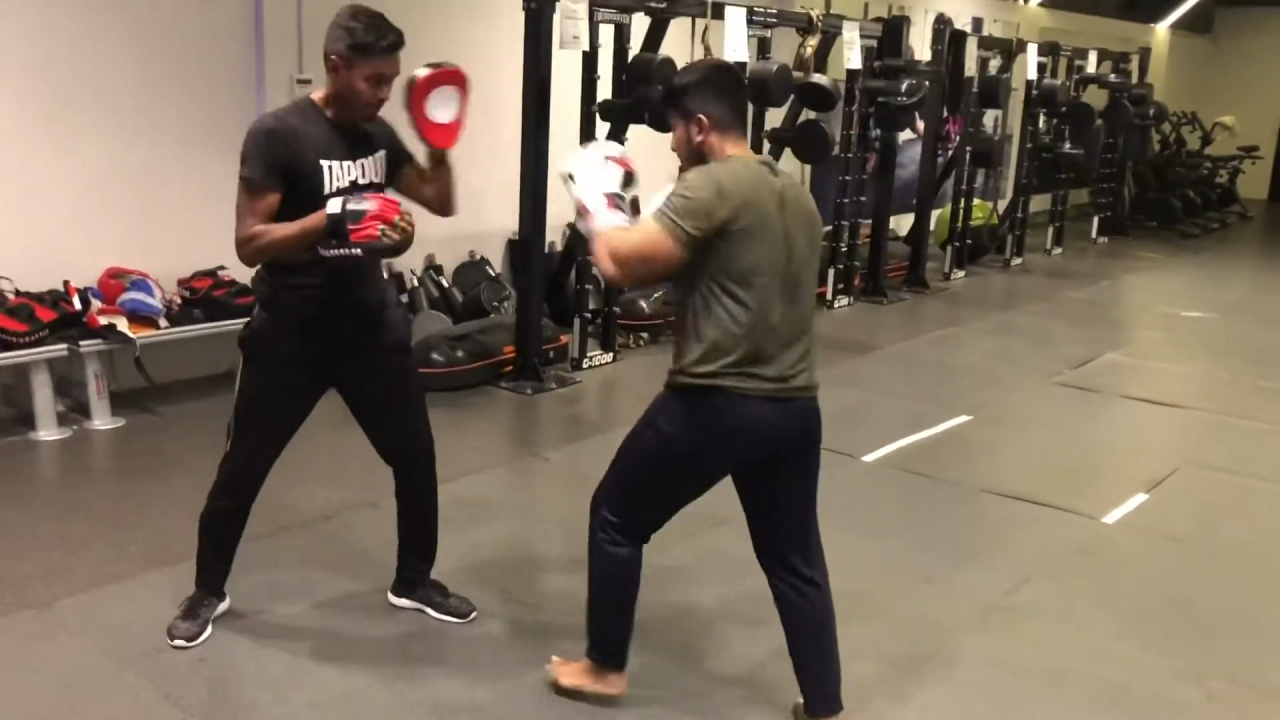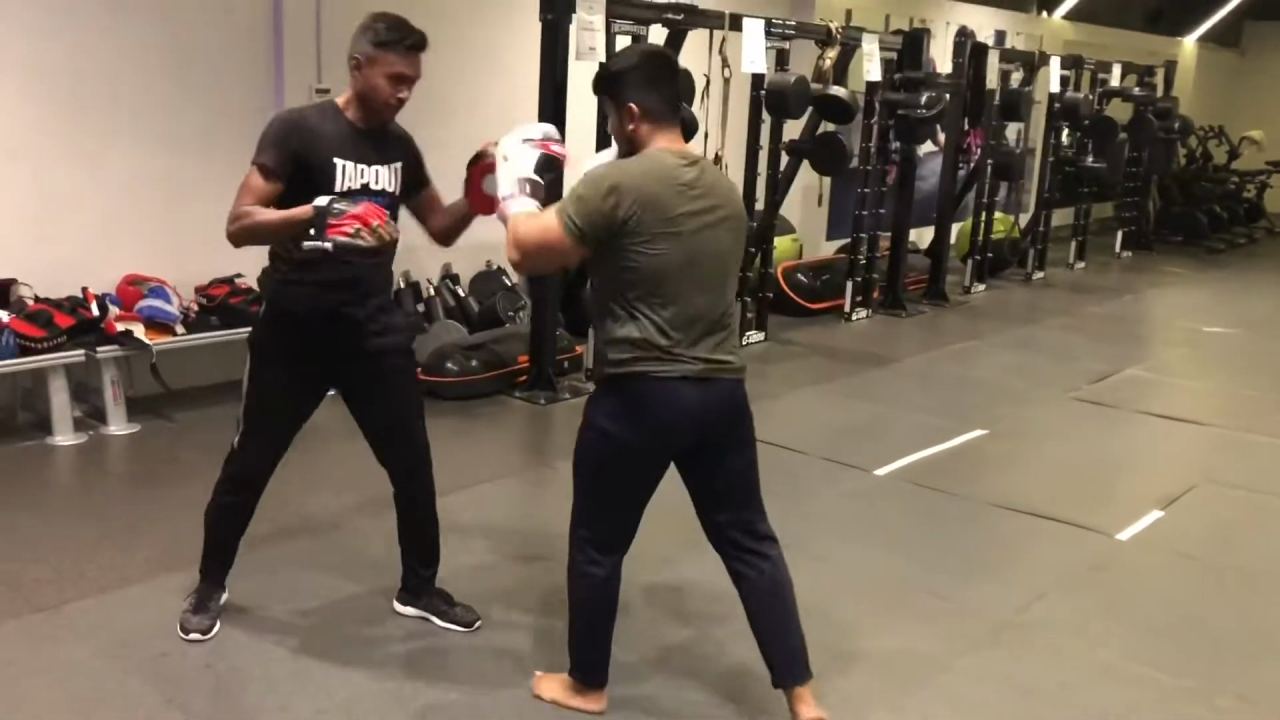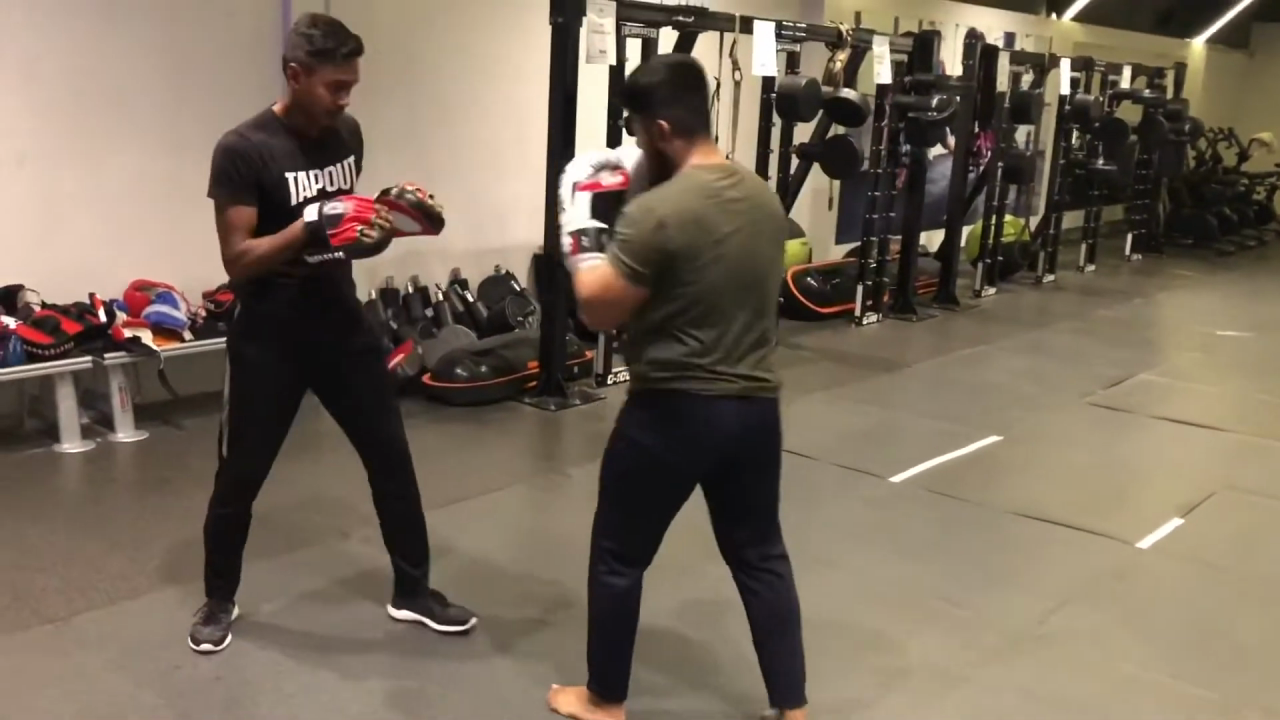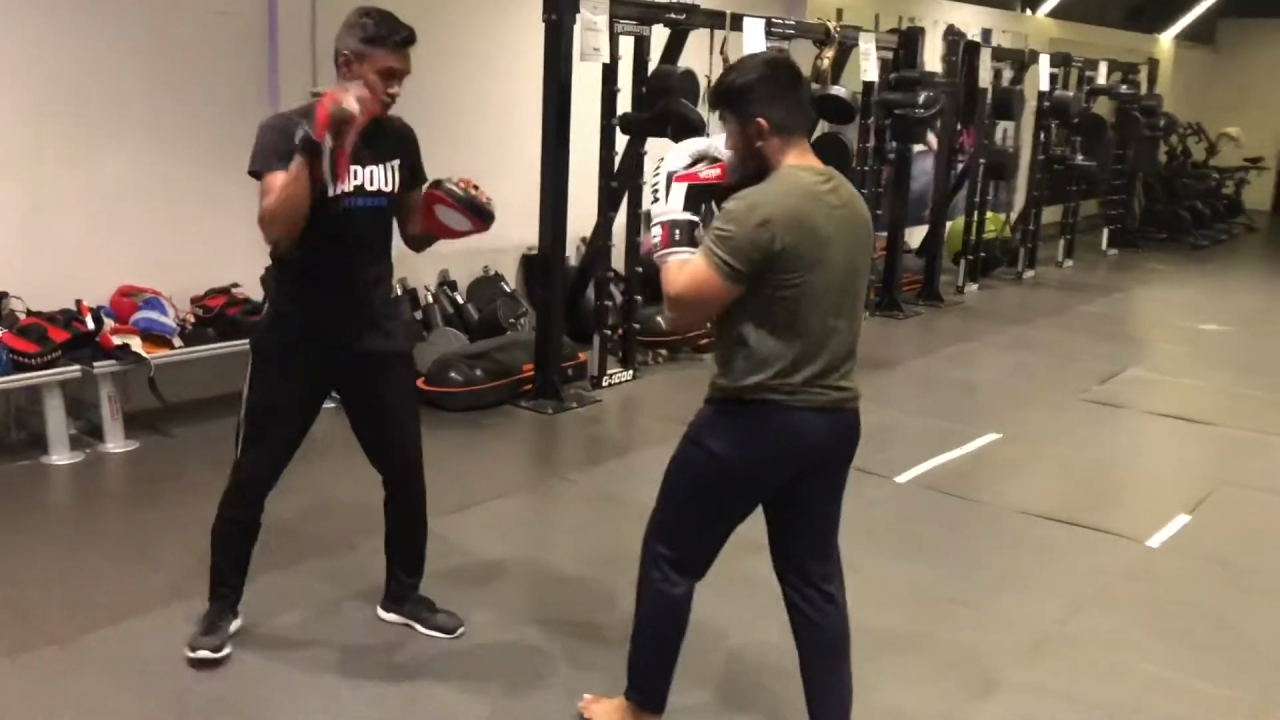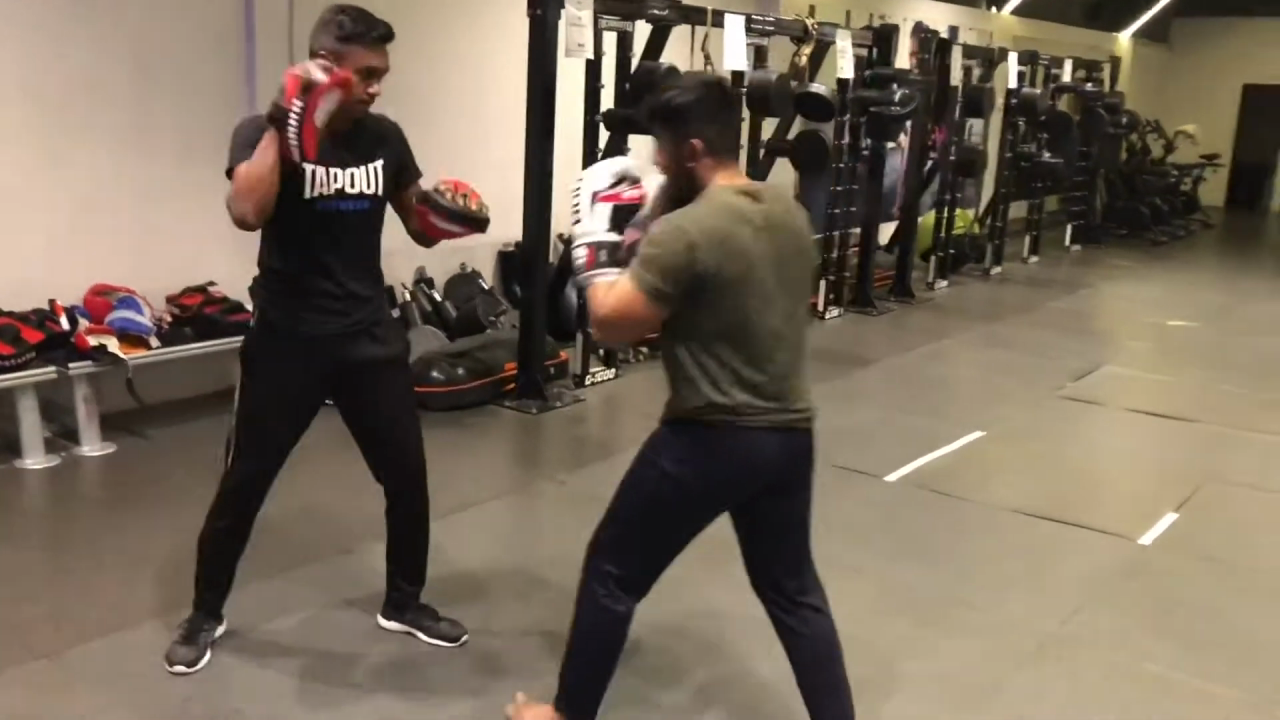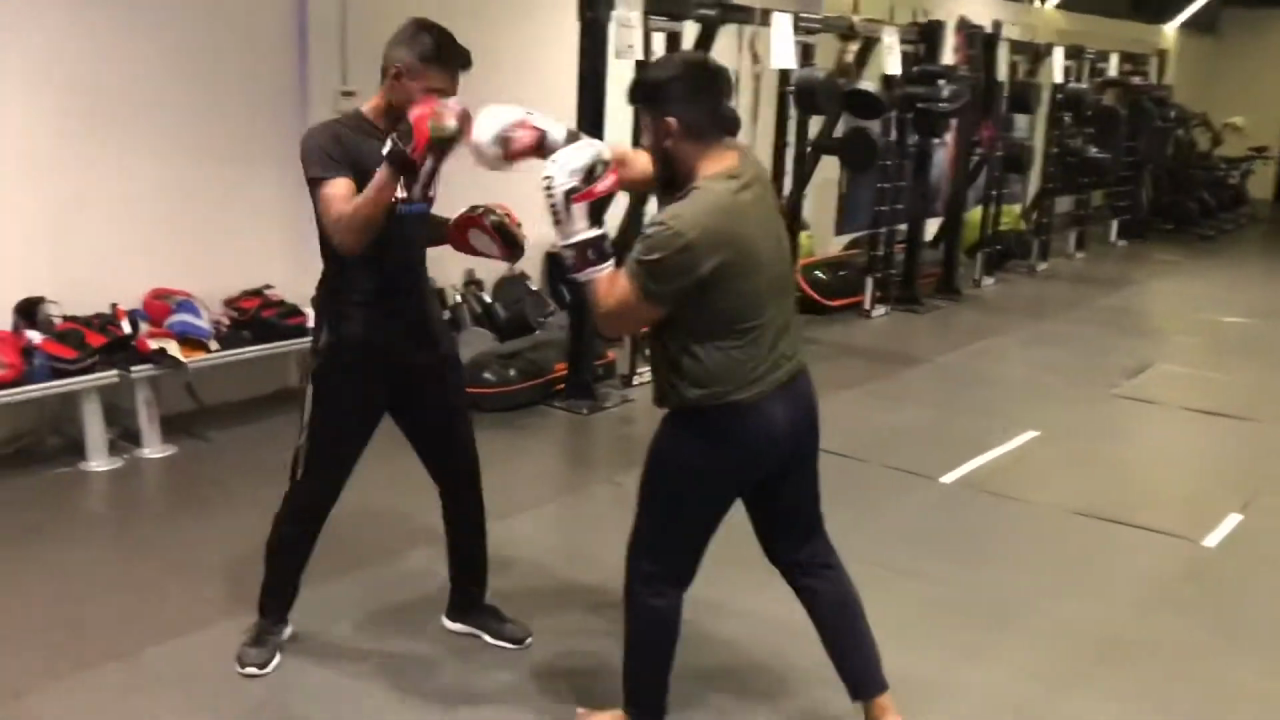
dt=0.3s
person 1, frame 1
left shoulder: (713, 188)
right shoulder: (794, 195)
left elbow: (622, 262)
left wrist: (593, 194)
right wrist: (663, 220)
left hip: (712, 405)
right hip: (793, 407)
left knee: (614, 519)
right knee: (795, 559)
left ankle: (603, 667)
person 1, frame 2
left shoulder: (618, 183)
right shoulder: (722, 186)
left elbow: (528, 254)
left wrist: (514, 175)
left hip: (639, 397)
right hip: (721, 391)
left knee: (597, 544)
right knee: (748, 540)
person 1, frame 3
left shoulder: (659, 212)
right shoulder: (762, 196)
left elbow: (597, 307)
left wrist: (582, 219)
left hip: (674, 414)
right hip: (755, 408)
left knee: (616, 555)
right knee: (760, 556)
person 1, frame 4
left shoulder: (759, 209)
right shoulder: (849, 202)
left elbow: (685, 304)
left wrist: (670, 216)
right wrist: (725, 188)
left hip: (753, 421)
right hip: (833, 421)
left knee: (669, 560)
right knee: (814, 579)
person 1, frame 5
left shoulder: (686, 232)
right shoulder: (787, 215)
left elbow: (610, 321)
left wrist: (597, 231)
right wrist: (660, 199)
left hip: (708, 442)
right hip: (788, 436)
left knee: (612, 574)
right knee: (794, 588)
person 1, frame 6
left shoulder: (686, 228)
right shoulder: (745, 169)
left elbow: (614, 317)
right elbow: (639, 165)
left wrist: (575, 229)
right wrist: (560, 147)
left hip: (720, 425)
right hip: (790, 402)
left knee: (656, 571)
right knee: (807, 555)
person 2, frame 1
left shoulder: (378, 135)
right shoulder: (278, 134)
left elbow: (442, 201)
right elbow: (251, 245)
left wrist: (437, 142)
right wrist: (336, 219)
left hip: (372, 326)
right hip: (289, 331)
left knee: (415, 455)
right knee: (244, 466)
left ankle: (415, 578)
right ankle: (207, 594)
person 2, frame 2
left shoulder: (401, 145)
right shoulder: (298, 130)
left elbow: (441, 230)
right elbow: (240, 226)
right wrist: (320, 212)
left hip: (376, 334)
right hip: (293, 332)
left knee: (411, 464)
right knee: (249, 465)
left ankle: (419, 588)
right ankle: (210, 587)
person 2, frame 3
left shoulder: (344, 136)
right shoulder: (244, 149)
right elbow: (238, 262)
right wrist: (310, 226)
left hip: (343, 327)
right hip: (269, 337)
left knee: (391, 458)
right knee: (239, 475)
left ankle: (412, 589)
right ankle: (219, 599)
person 2, frame 4
left shoulder: (398, 139)
right shoulder: (285, 132)
left elbow: (415, 235)
right elbow: (277, 232)
left wrist: (449, 215)
right wrist: (318, 142)
left hip: (377, 331)
right hip: (296, 335)
left knee: (405, 469)
right knee: (254, 474)
left ankle: (402, 594)
right ankle: (222, 608)
person 2, frame 5
left shoulder: (385, 137)
right shoulder: (265, 132)
left elbow: (420, 229)
right elbow: (246, 213)
right wrist: (281, 119)
left hip: (369, 336)
right hip: (288, 339)
left knee: (406, 474)
right knee: (244, 483)
left ankle: (403, 602)
right ankle: (205, 615)
person 2, frame 6
left shoulder: (420, 143)
right shoulder: (331, 141)
right elbow: (350, 234)
left wrist: (469, 228)
right wrist: (403, 155)
left hip: (420, 339)
right hip: (353, 348)
left knee: (461, 474)
right knee: (313, 490)
left ankle: (468, 604)
right ankle: (272, 618)
